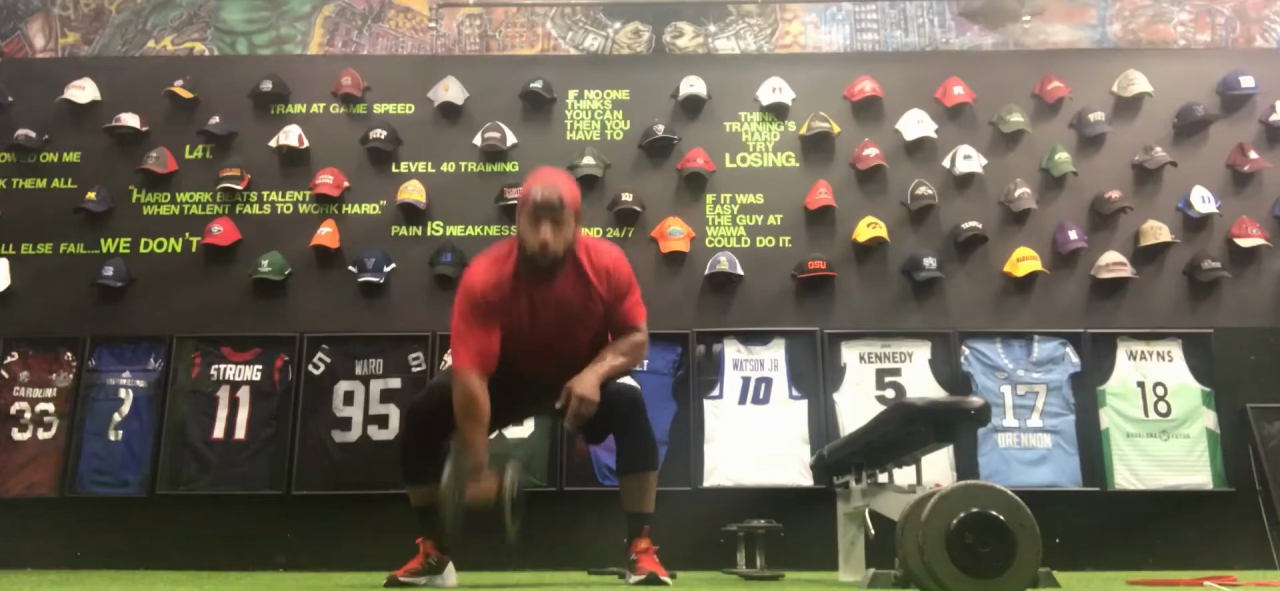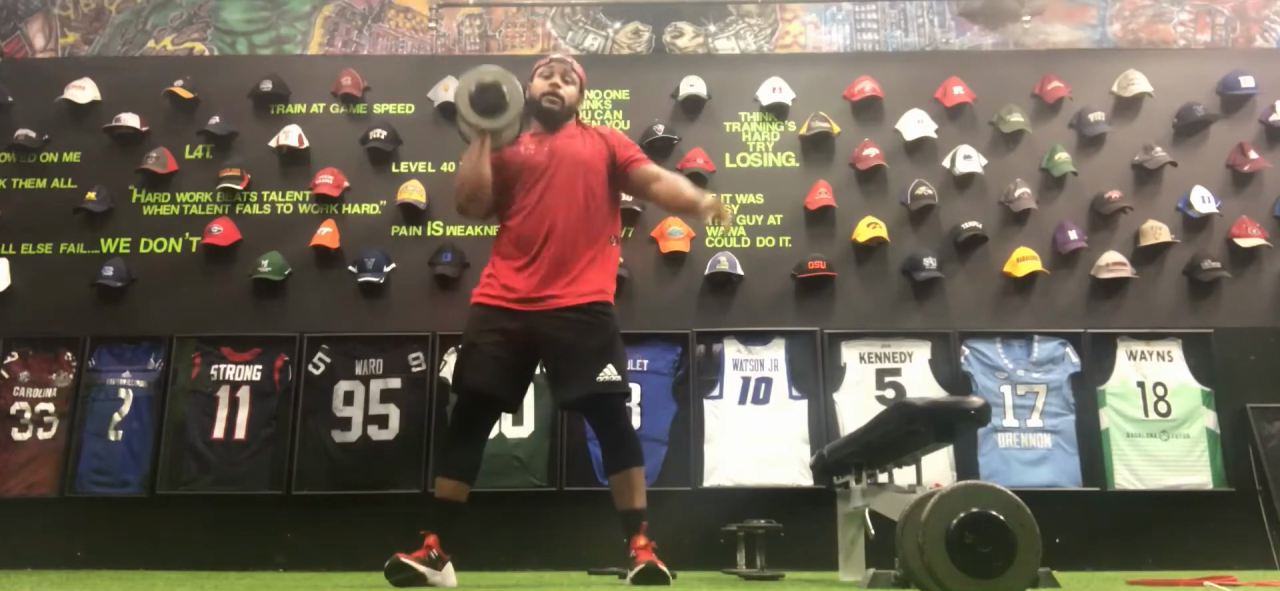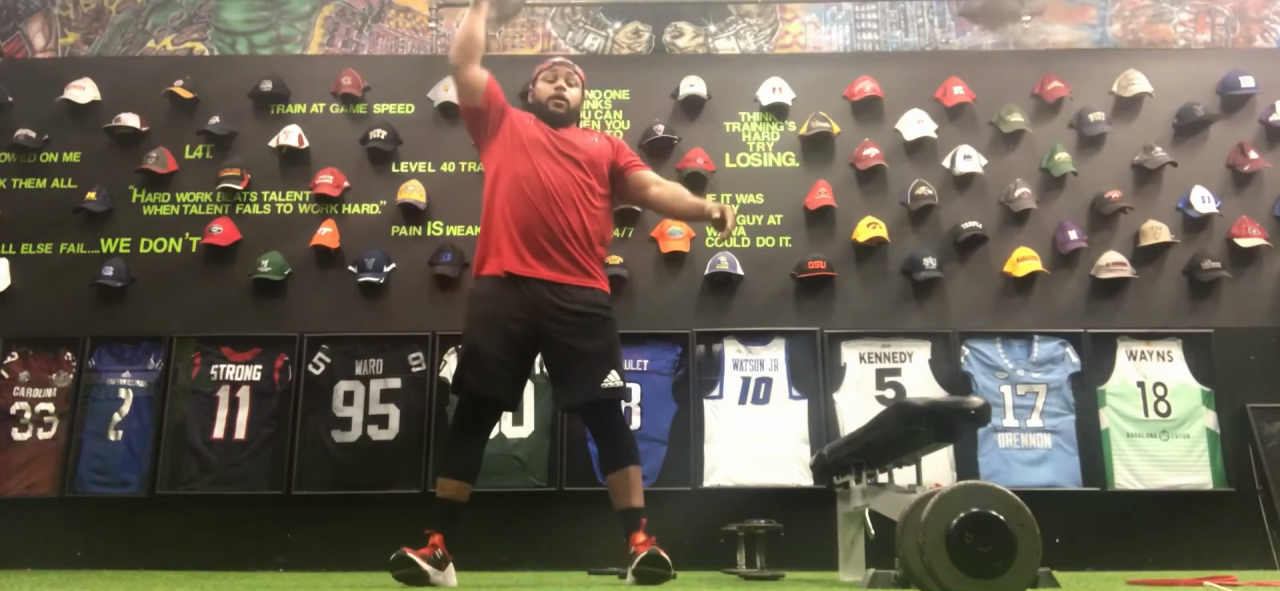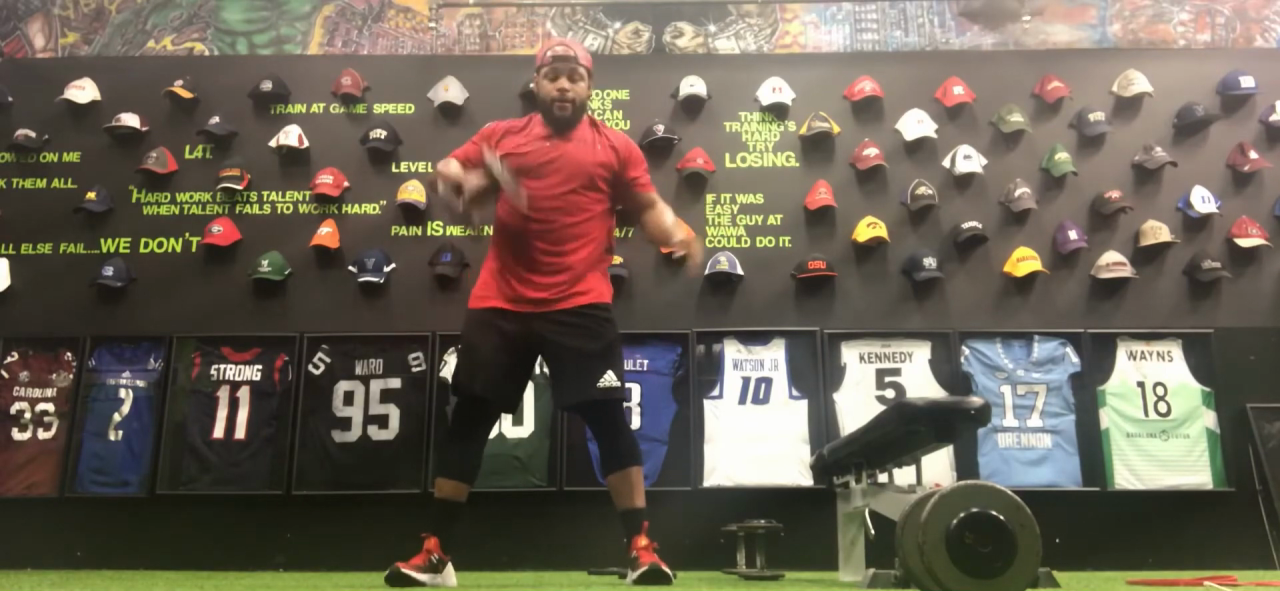
dt=0.7s
person 1, frame 1
left shoulder: (608, 265)
right shoulder: (485, 278)
left elbow: (636, 338)
right elbow: (470, 377)
left wrist: (595, 373)
right wrist: (477, 467)
left hip: (580, 378)
right hip: (507, 373)
left knee: (629, 406)
right knee: (422, 418)
left ankle: (642, 551)
right ankle: (432, 552)
person 1, frame 2
left shoulder: (604, 143)
right shoulder: (504, 149)
left elbow: (655, 182)
right elbow: (470, 203)
left wrist: (699, 199)
right wrist: (482, 138)
left hip: (580, 306)
right hip: (501, 305)
left knee: (611, 415)
right knee: (469, 417)
left ankle: (641, 546)
person 1, frame 3
left shoulder: (605, 147)
right shoulder: (502, 126)
left elbow: (654, 189)
right elbow: (464, 63)
left wrist: (706, 208)
left hip: (579, 295)
right hip: (502, 289)
left knee: (606, 415)
right knee: (473, 415)
left ankle: (639, 543)
person 1, frame 4
left shoulder: (615, 146)
right shoulder: (502, 137)
left elbow: (649, 205)
right elbow: (447, 173)
left wrist: (676, 234)
right wrist: (470, 181)
left hip: (582, 307)
right hip: (501, 305)
left knee: (609, 417)
right knee: (470, 418)
